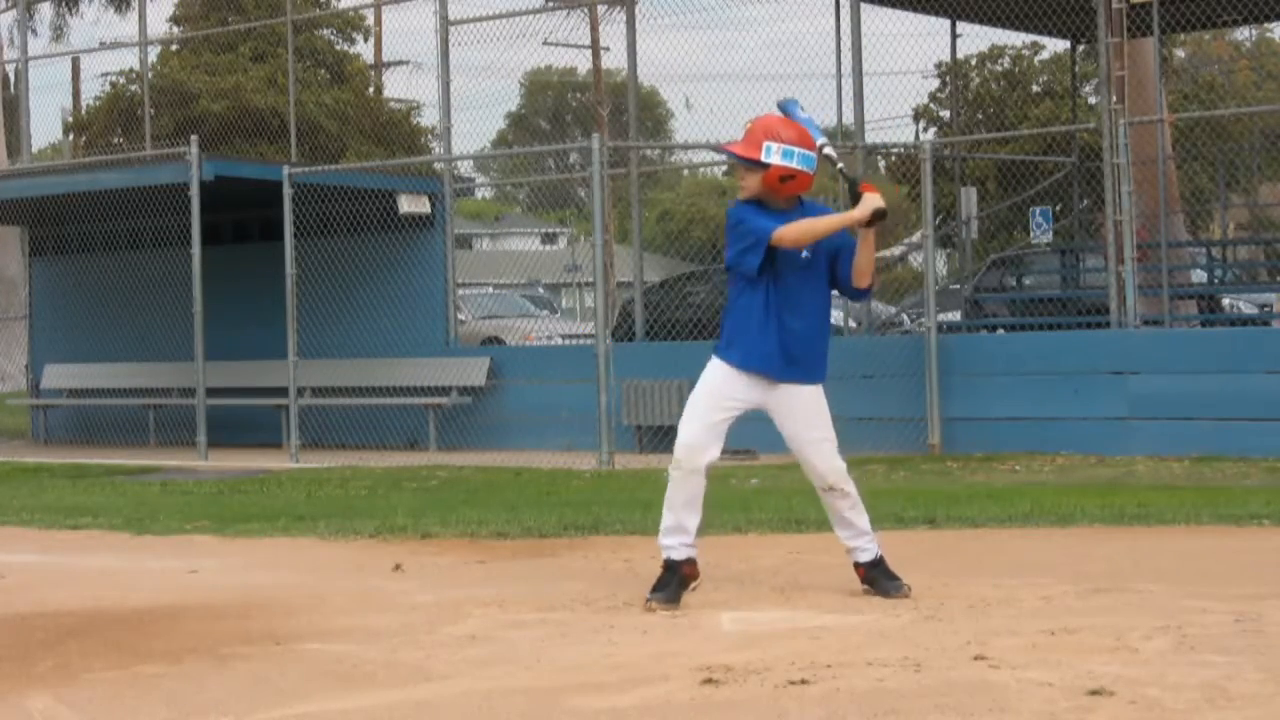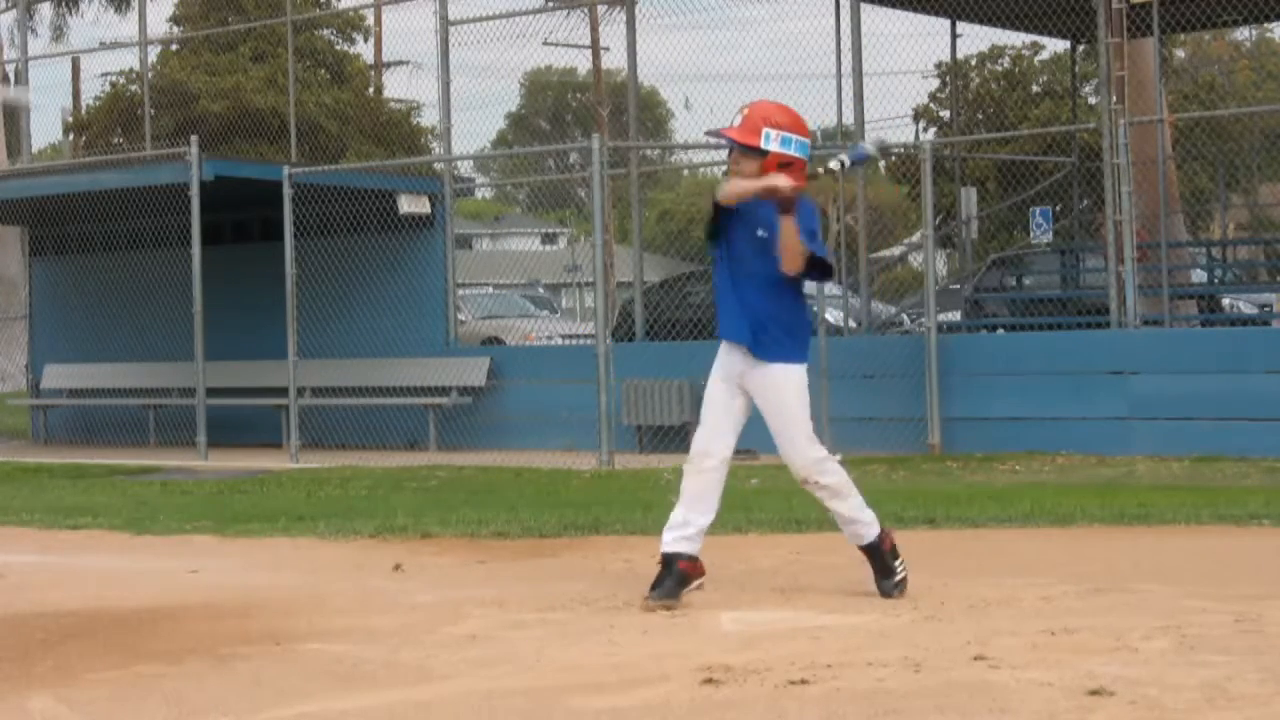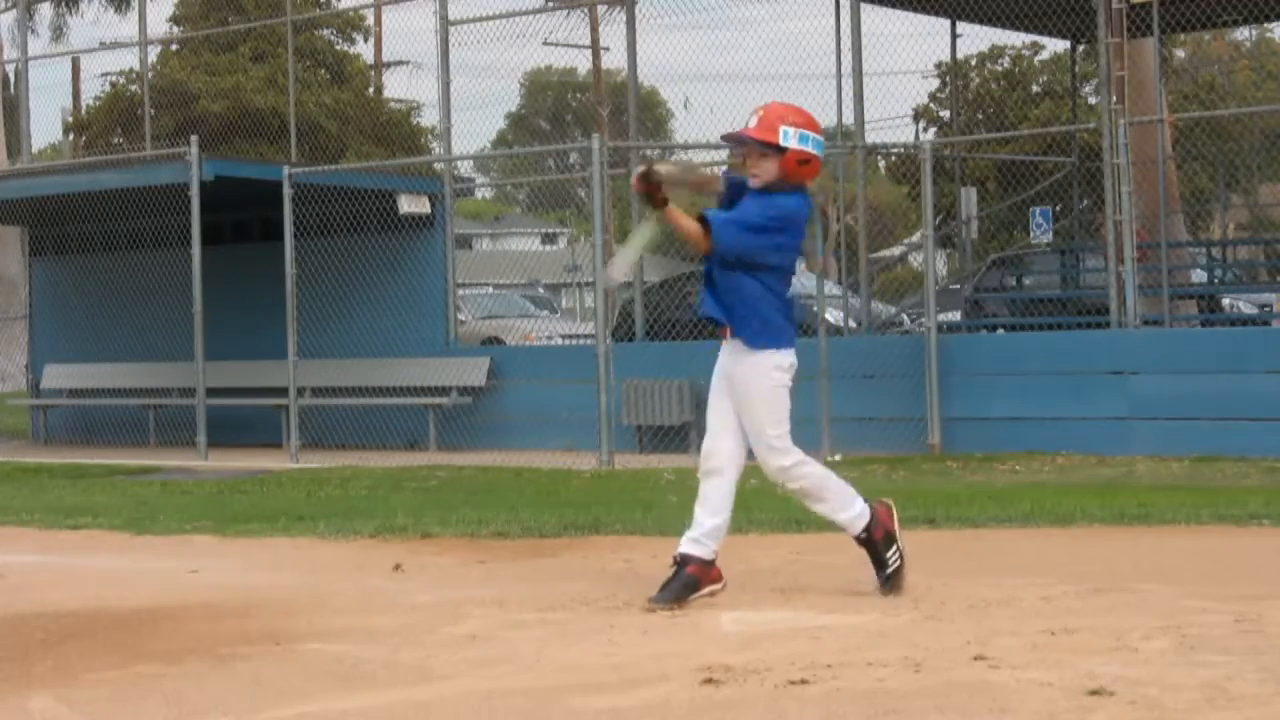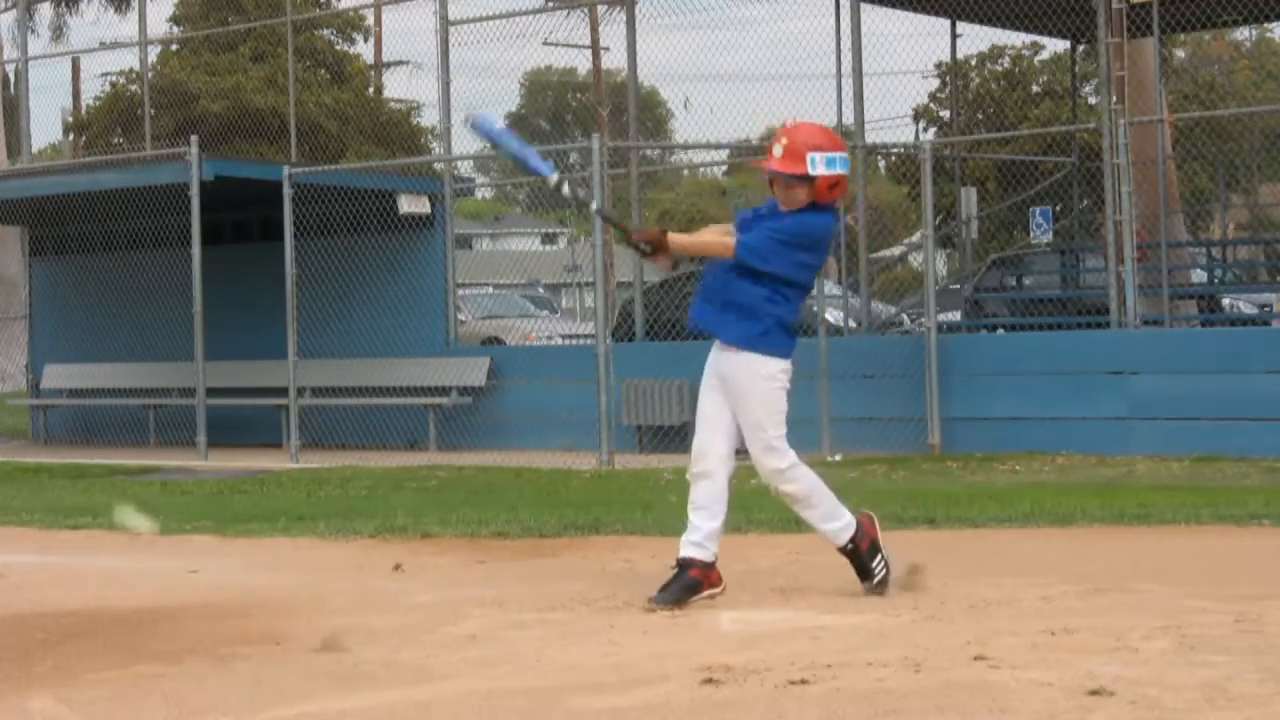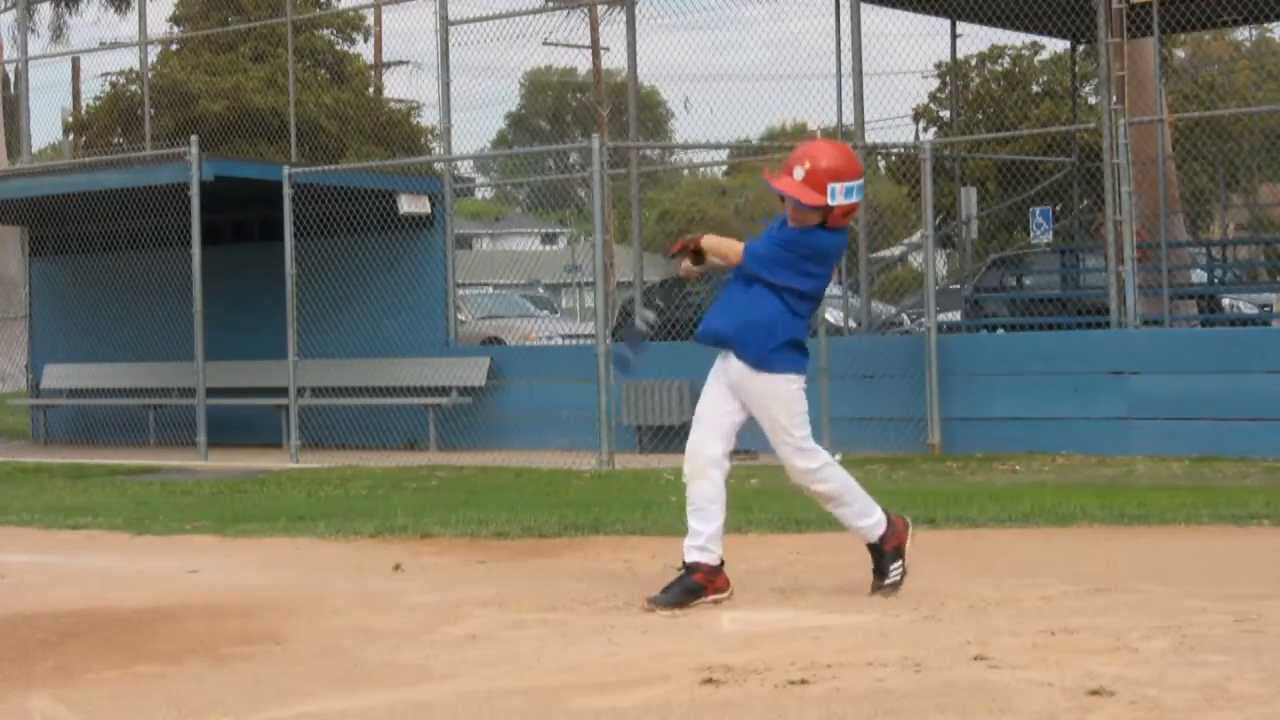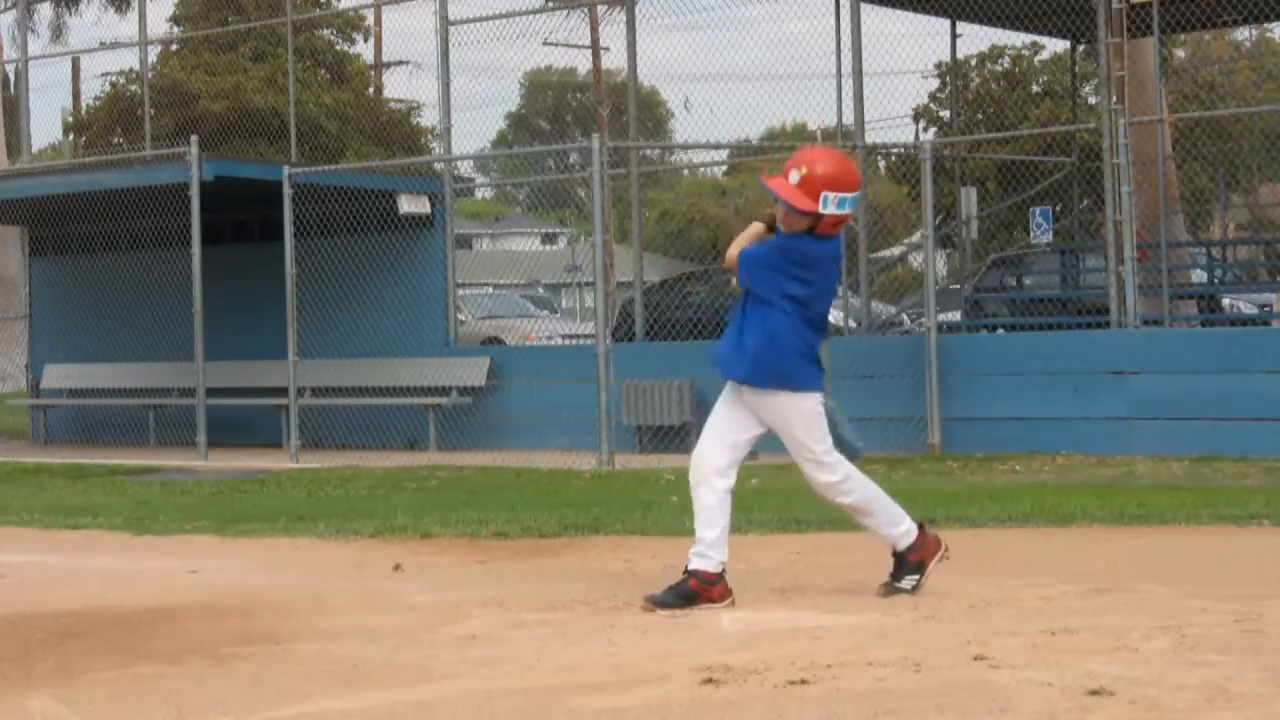
dt=0.2s
person 1, frame 1
left shoulder: (825, 219)
right shoulder: (743, 215)
left elbow: (860, 282)
right elbow: (788, 237)
left wrist: (869, 225)
right wrist: (855, 214)
left hip: (797, 371)
right hip: (734, 364)
left knee: (828, 470)
right knee: (688, 453)
left ankle: (869, 561)
right ankle: (678, 562)
person 1, frame 2
left shoulder: (799, 207)
right shoulder: (742, 194)
left elbow: (792, 266)
right elbow: (724, 193)
left wrist: (787, 209)
right wrist: (765, 186)
left hip: (780, 355)
right hip: (736, 348)
left knee: (806, 458)
right knee: (706, 452)
left ankle: (875, 542)
right ankle: (680, 557)
person 1, frame 3
left shoulder: (787, 207)
right shoulder: (750, 190)
left elbow: (705, 241)
right elbow: (721, 180)
left wrist: (663, 206)
right wrist: (656, 180)
left hip: (762, 348)
right hip: (736, 344)
left knee: (778, 459)
right knee: (718, 457)
left ankle: (870, 522)
right ankle: (698, 563)
person 1, frame 4
left shoulder: (814, 226)
right shoulder: (781, 210)
left elbow: (730, 249)
right elbow: (726, 230)
left wrist: (665, 241)
right wrist: (670, 244)
left hip: (759, 354)
right hip: (727, 347)
left knee: (774, 461)
right knee: (708, 458)
left ankle: (855, 534)
right ankle: (699, 565)
person 1, frame 5
left shoulder: (821, 239)
right shoulder: (796, 222)
left elbow: (743, 255)
right elbow: (753, 260)
left wrist: (700, 241)
right wrist: (703, 258)
left hip: (772, 365)
right hip: (733, 358)
left knee: (803, 461)
right knee: (702, 458)
left ankle: (885, 534)
right ankle: (704, 568)
person 1, frame 6
left shoulder: (809, 248)
right shoulder: (801, 234)
left elbow: (736, 257)
left wrist: (758, 227)
left hip: (788, 383)
right hip: (746, 378)
left knee: (828, 474)
right knee: (707, 466)
left ankle: (914, 543)
right ankle: (706, 575)
